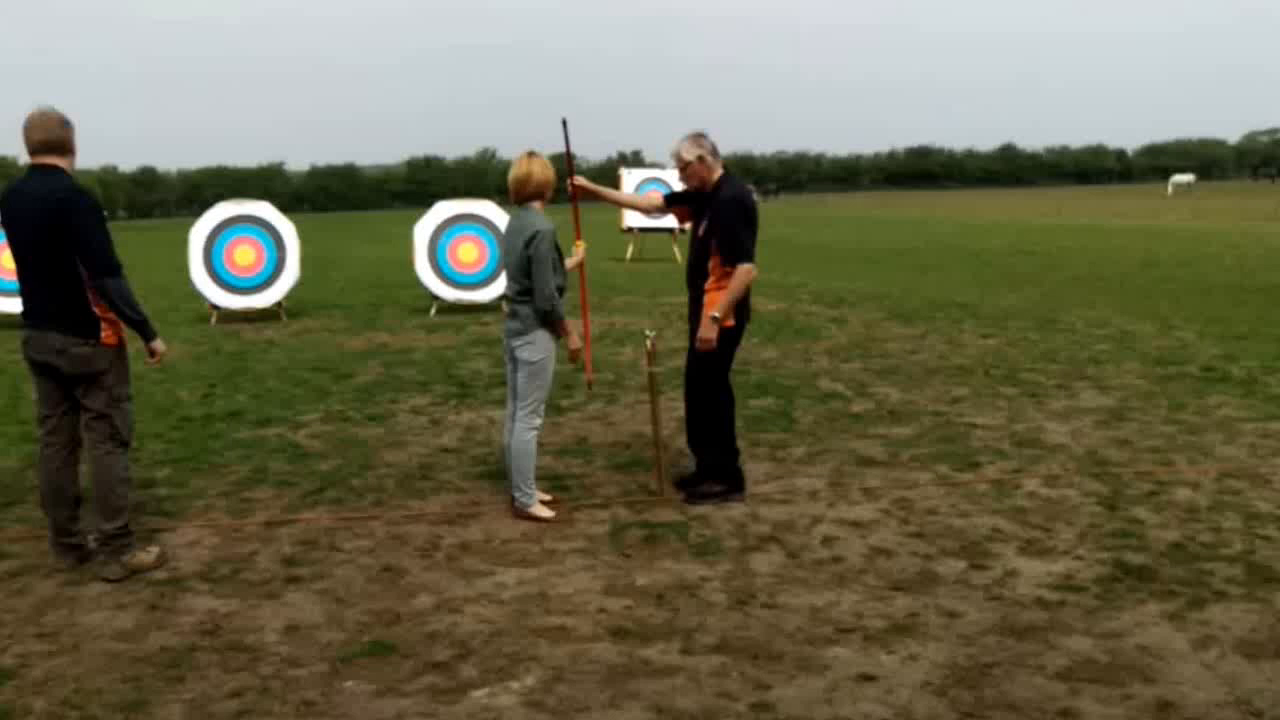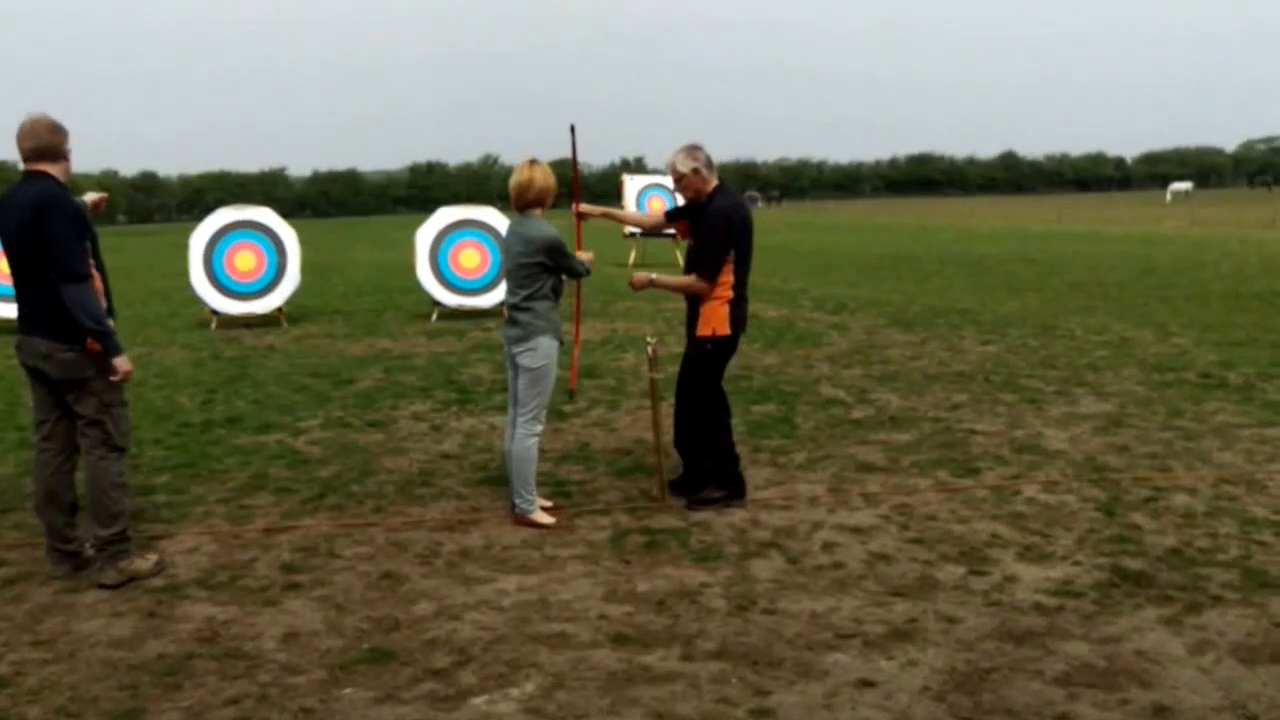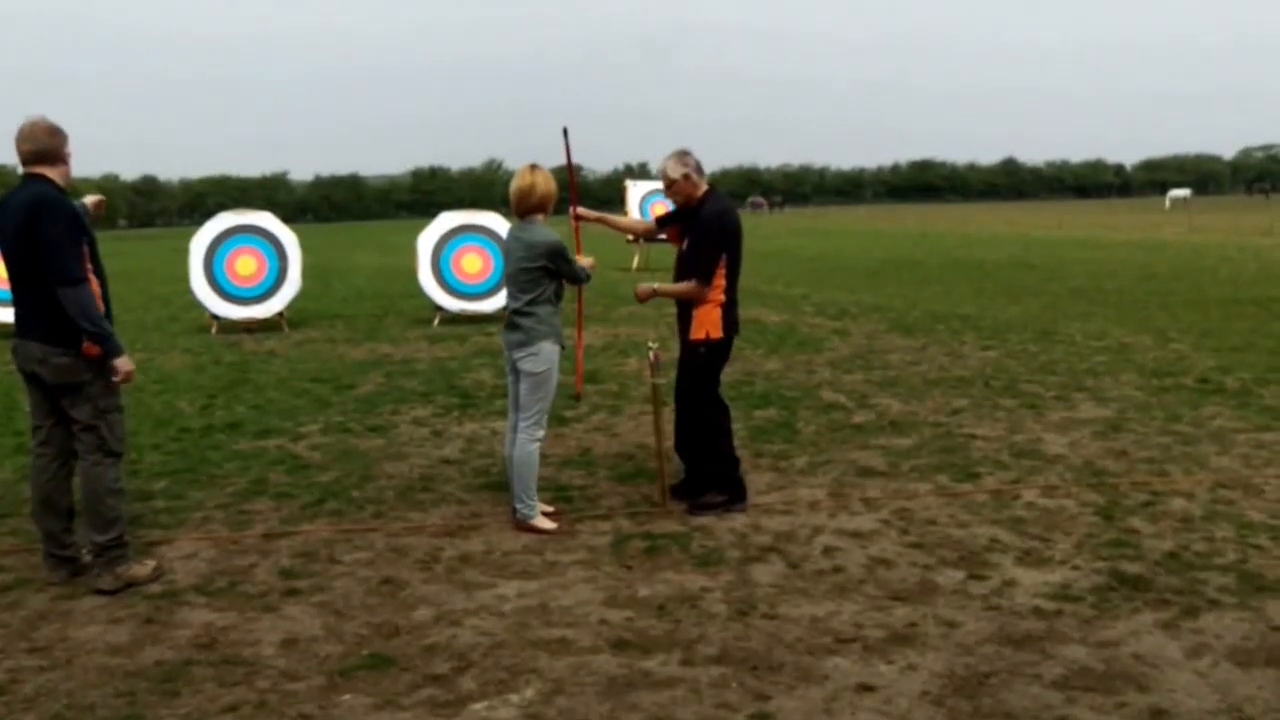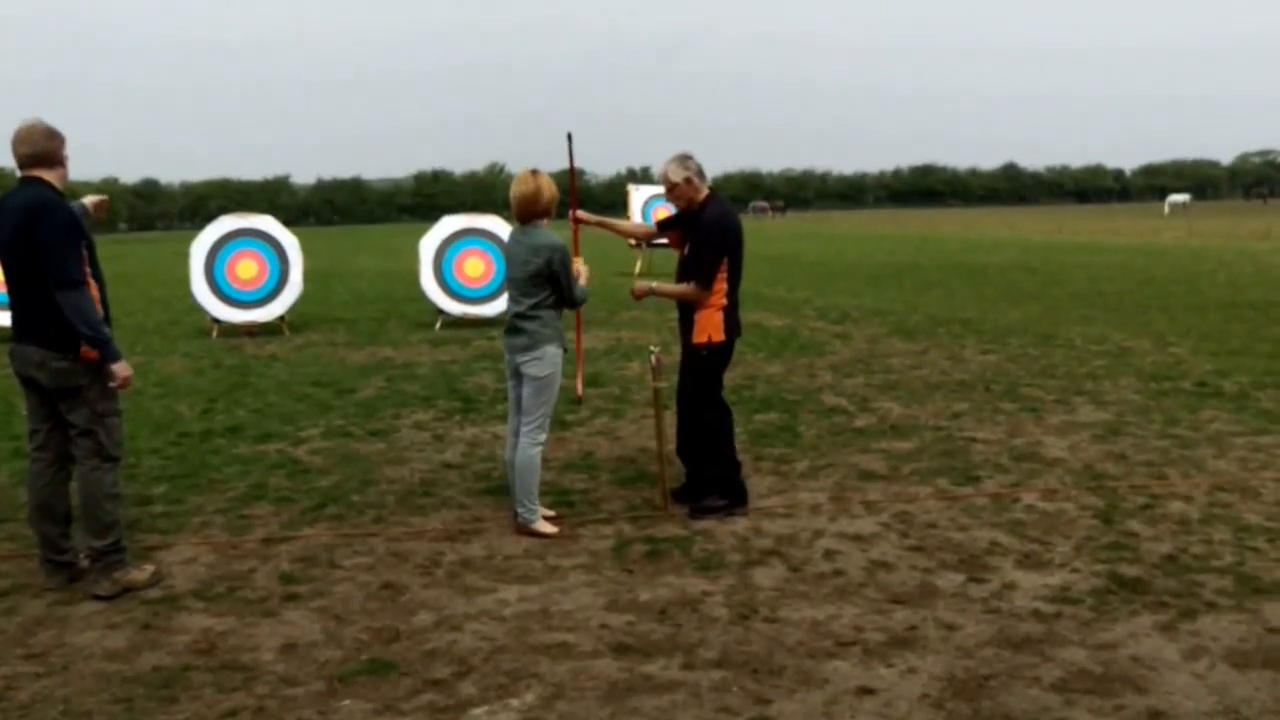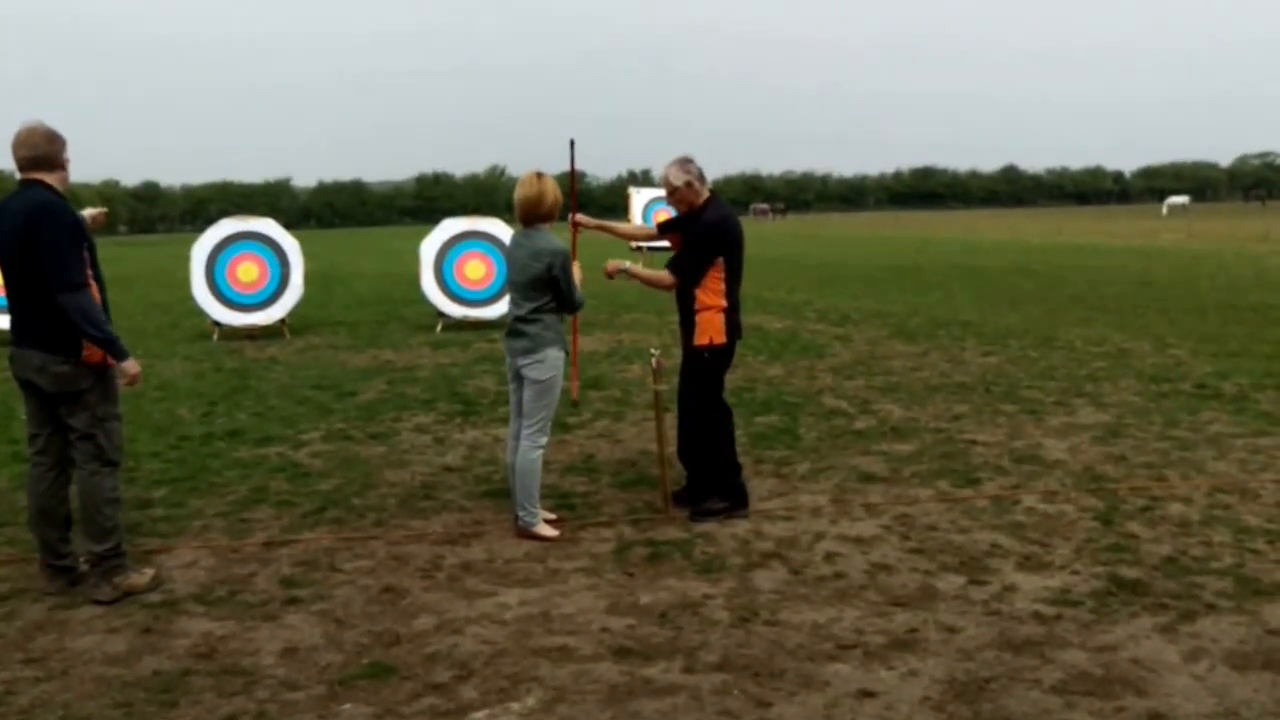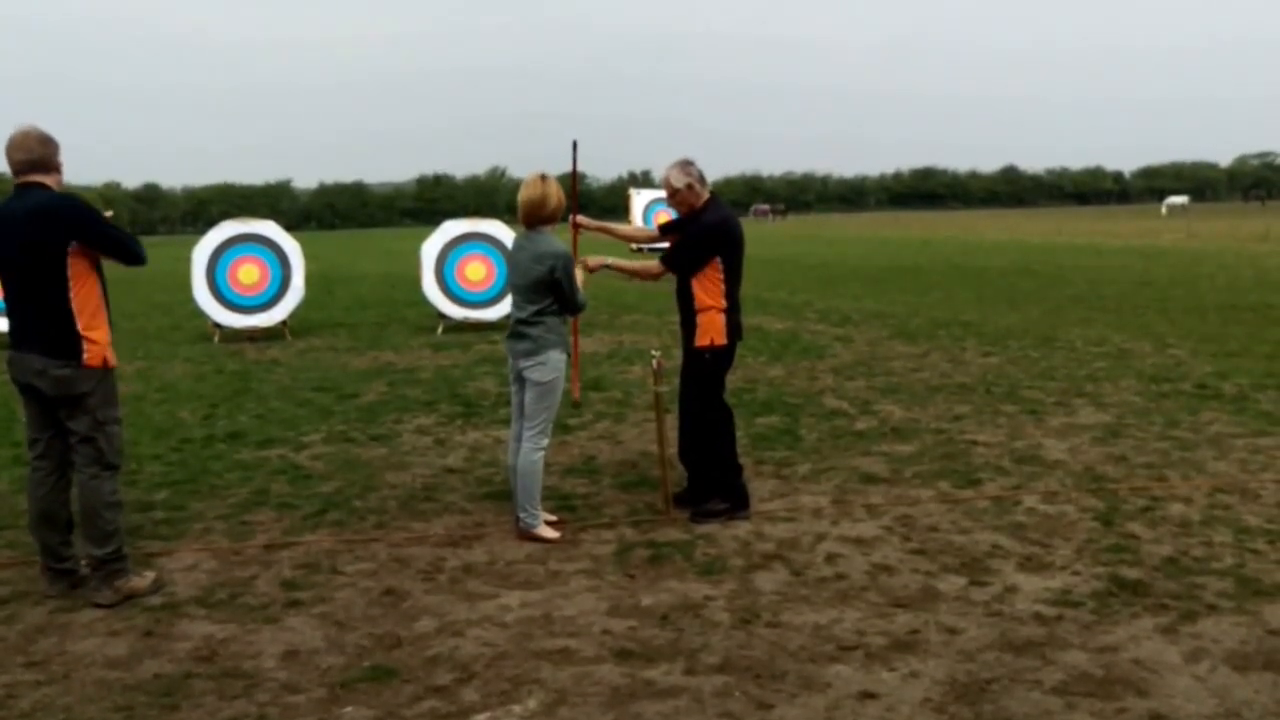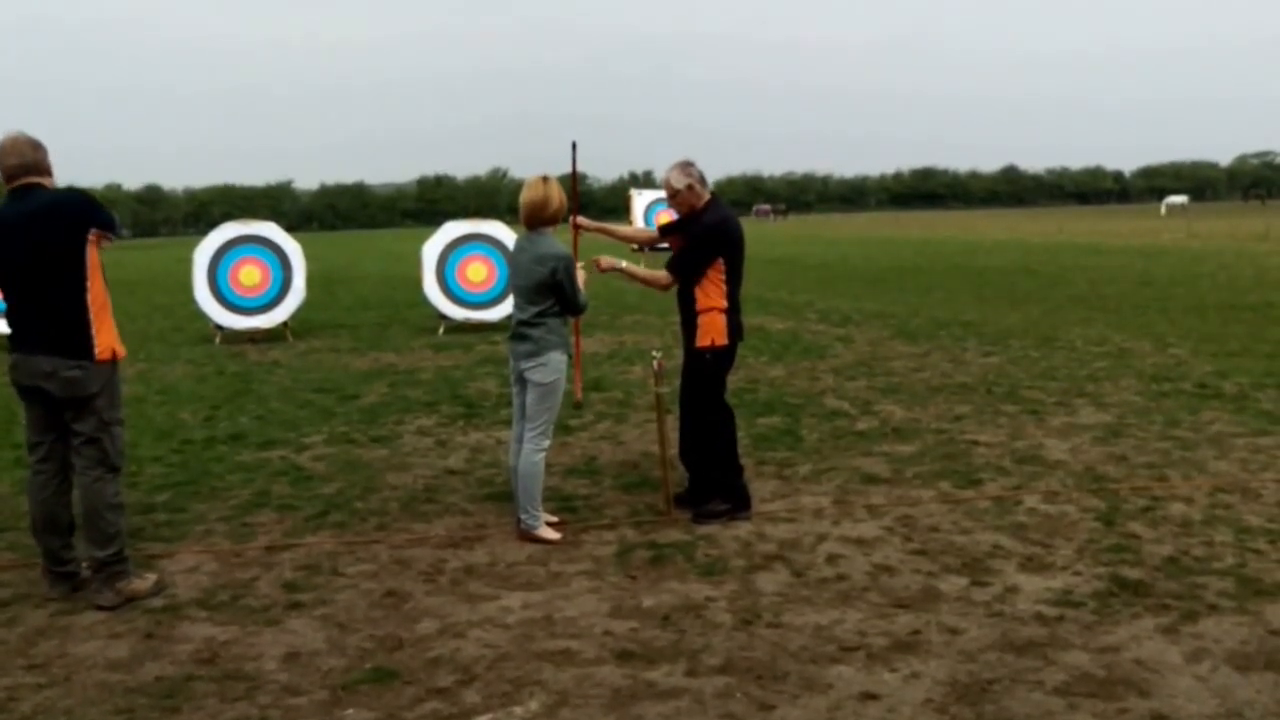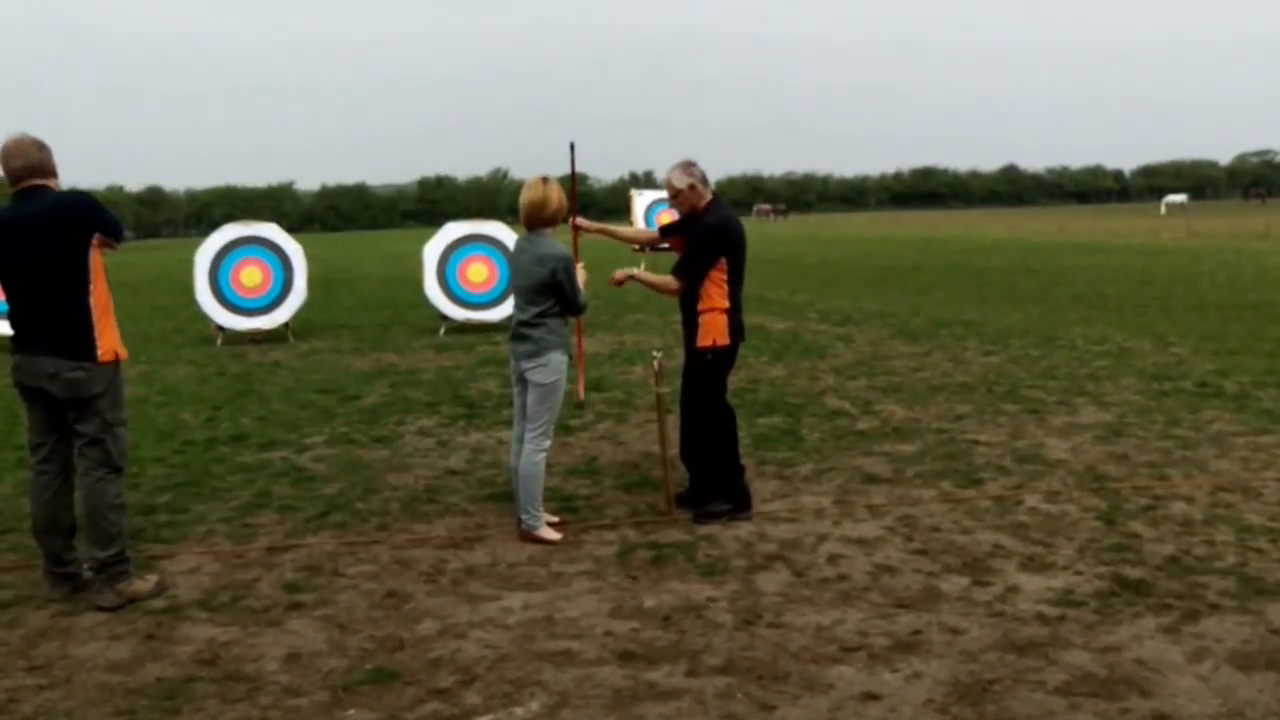
dt=0.5s
person 1, frame 1
right shoulder: (73, 196)
right elbow: (106, 274)
right wrist: (148, 332)
left hip: (39, 336)
right hip: (86, 339)
left knee: (56, 439)
right knee: (109, 440)
left ankle: (67, 543)
right ankle: (117, 550)
person 1, frame 2
right shoulder: (56, 202)
right elbow: (75, 283)
left wrist: (80, 210)
right wrist: (112, 347)
right hip: (76, 345)
left knee: (53, 444)
right knee: (104, 444)
left ankle: (63, 550)
right ankle: (114, 556)
person 1, frame 3
right shoulder: (53, 205)
right elbow: (72, 287)
left wrist: (81, 212)
right wrist: (112, 348)
right hip: (72, 351)
left knee: (50, 451)
right knee: (100, 451)
left ankle: (61, 557)
right ankle: (111, 562)
person 1, frame 4
right shoulder: (51, 207)
right elbow: (70, 291)
left wrist: (80, 212)
right wrist: (109, 353)
right hip: (71, 355)
left knee: (47, 455)
right knee: (97, 456)
left ankle: (58, 562)
right ankle: (108, 568)
person 1, frame 5
right shoulder: (53, 210)
right elbow: (73, 294)
left wrist: (78, 227)
right wrist: (119, 352)
right hip: (72, 358)
left knee: (46, 459)
right knee: (97, 461)
left ankle: (58, 567)
right ankle: (109, 572)
person 1, frame 6
right shoulder: (65, 209)
right elbow: (134, 253)
left wrist: (85, 231)
right wrist: (101, 232)
right hip: (76, 360)
left knee: (46, 462)
right knee: (97, 464)
left ankle: (58, 569)
right ankle: (109, 575)
person 1, frame 7
right shoulder: (71, 205)
right elbow: (110, 226)
right hip: (80, 361)
left knee: (46, 464)
right knee: (97, 465)
left ankle: (60, 572)
right ankle: (111, 577)
person 1, frame 8
right shoulder: (76, 207)
right elbow: (114, 234)
right hip: (83, 361)
left knee: (48, 465)
right knee: (100, 465)
left ankle: (60, 572)
right ankle: (112, 578)
person 2, frame 1
left shoulder: (515, 224)
right shoulder: (541, 229)
right elbow: (545, 296)
left wrist: (570, 262)
right wrist: (570, 332)
left hip: (515, 327)
right hip: (535, 332)
left knee: (516, 413)
right knee: (529, 418)
left ankle: (521, 488)
right ankle: (525, 500)
person 2, frame 2
left shoulder: (514, 230)
right shoulder: (545, 235)
right elbow: (576, 269)
left wrist: (572, 262)
right wrist: (587, 261)
left hip: (515, 332)
right hip: (537, 337)
left knee: (516, 420)
right knee: (530, 424)
left ankle: (522, 494)
right ankle: (525, 506)
person 2, frame 3
left shoulder: (514, 235)
right shoulder: (546, 240)
right elbow: (577, 276)
left wrist: (571, 266)
right wrist: (586, 266)
left hip: (515, 338)
right hip: (538, 342)
left knee: (517, 425)
right knee: (531, 430)
left ankle: (523, 500)
right ankle: (526, 512)
person 2, frame 4
left shoulder: (515, 239)
right shoulder: (553, 245)
right elbow: (572, 299)
left wrist: (566, 272)
right wrist: (582, 279)
left hip: (515, 342)
right hip: (541, 346)
left knee: (517, 429)
right knee: (533, 433)
left ankle: (523, 504)
right ankle: (528, 516)
person 2, frame 5
left shoulder: (516, 242)
right shoulder: (555, 249)
right elbow: (572, 304)
right wrist: (576, 279)
left hip: (516, 346)
right hip: (543, 351)
left knee: (518, 432)
right knee: (534, 437)
left ankle: (525, 508)
right ankle: (528, 519)
person 2, frame 6
left shoulder: (518, 245)
right shoulder: (557, 253)
right elbow: (574, 305)
right wrist: (579, 281)
left hip: (518, 348)
right hip: (545, 352)
left knee: (519, 434)
right knee: (535, 439)
left ankle: (525, 509)
right ankle: (529, 521)
person 2, frame 7
left shoulder: (520, 246)
right shoulder: (558, 254)
right elbow: (576, 307)
right wrist: (580, 281)
left hip: (519, 349)
right hip: (546, 354)
left knee: (521, 435)
right knee: (536, 440)
left ankle: (527, 511)
right ankle: (530, 522)
person 2, frame 8
left shoulder: (521, 246)
right shoulder: (558, 255)
right elbow: (576, 307)
right wrist: (580, 281)
left hip: (521, 349)
right hip: (546, 354)
left knee: (522, 436)
right knee: (537, 440)
left ankle: (527, 511)
right ankle: (531, 523)
person 3, frame 1
left shoulder: (731, 200)
right shoulder: (706, 195)
left elbow: (746, 270)
right elbow: (650, 204)
left wrist: (713, 319)
right wrist: (594, 189)
left hip: (720, 316)
right hip: (706, 311)
left knee: (710, 391)
right knee: (698, 389)
left ankle: (727, 478)
right ankle: (708, 469)
person 3, frame 2
left shoulder: (722, 211)
right shoulder: (705, 205)
left elbow: (702, 283)
right elbow: (656, 221)
left wrist: (652, 279)
right wrist: (602, 212)
left hip: (718, 319)
right hip: (706, 319)
left knee: (705, 396)
right knee: (691, 393)
left ankle: (727, 483)
right ankle: (697, 471)
person 3, frame 3
left shoulder: (713, 216)
right shoulder: (694, 210)
left elbow: (699, 287)
right elbow: (647, 228)
left wrist: (654, 290)
right wrist: (595, 217)
left hip: (710, 324)
right hip: (697, 323)
left knee: (704, 402)
right knee: (688, 400)
left ankle: (728, 488)
right ankle: (699, 478)
person 3, frame 4
left shoulder: (715, 220)
right shoulder: (696, 214)
left elbow: (698, 290)
right elbow: (648, 231)
left wrist: (651, 288)
right wrist: (596, 221)
left hip: (712, 328)
right hip: (698, 326)
left knee: (707, 405)
right knee: (691, 403)
left ankle: (729, 492)
right ankle: (700, 482)
person 3, frame 5
left shoulder: (713, 222)
right shoulder: (698, 217)
left elbow: (670, 279)
right elbow: (649, 232)
left wrist: (624, 267)
right wrist: (595, 225)
left hip: (713, 329)
right hip: (700, 328)
left knee: (708, 406)
right knee: (692, 406)
left ankle: (730, 494)
right ankle: (701, 484)
person 3, frame 6
left shoulder: (713, 223)
right shoulder: (699, 218)
left elbow: (656, 269)
right elbow: (649, 234)
left wrist: (607, 262)
right wrist: (595, 225)
left hip: (713, 330)
right hip: (700, 329)
left knee: (709, 407)
right knee: (693, 406)
left ankle: (731, 495)
right ankle: (702, 486)
person 3, frame 7
left shoulder: (713, 224)
right shoulder: (699, 219)
left elbow: (666, 279)
right elbow: (650, 235)
left wrist: (619, 265)
right wrist: (596, 226)
left hip: (714, 331)
right hip: (701, 329)
left knee: (710, 408)
right knee: (694, 407)
left ankle: (732, 496)
right ankle: (703, 486)
person 3, frame 8
left shoulder: (715, 225)
right shoulder: (700, 219)
left elbow: (675, 284)
right elbow: (650, 236)
left wrist: (632, 274)
right wrist: (597, 228)
left hip: (715, 331)
right hip: (702, 329)
left knee: (711, 408)
right knee: (695, 407)
left ankle: (733, 496)
right ankle: (704, 486)
